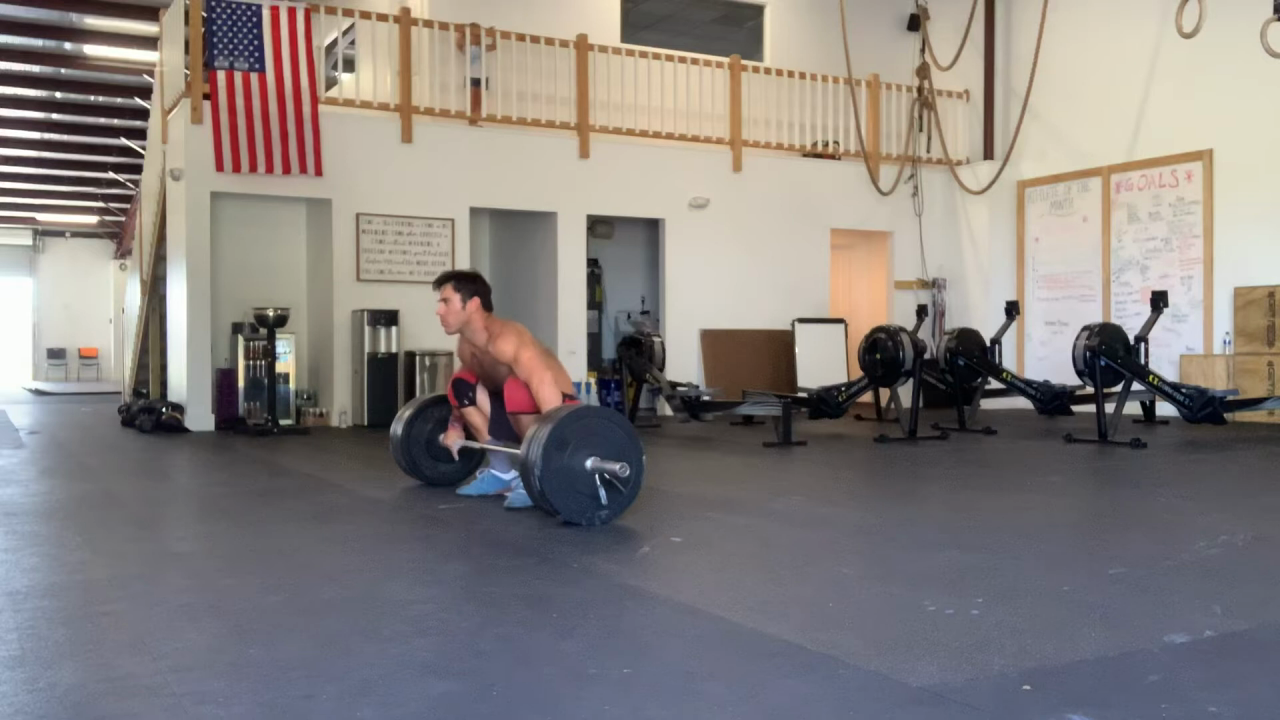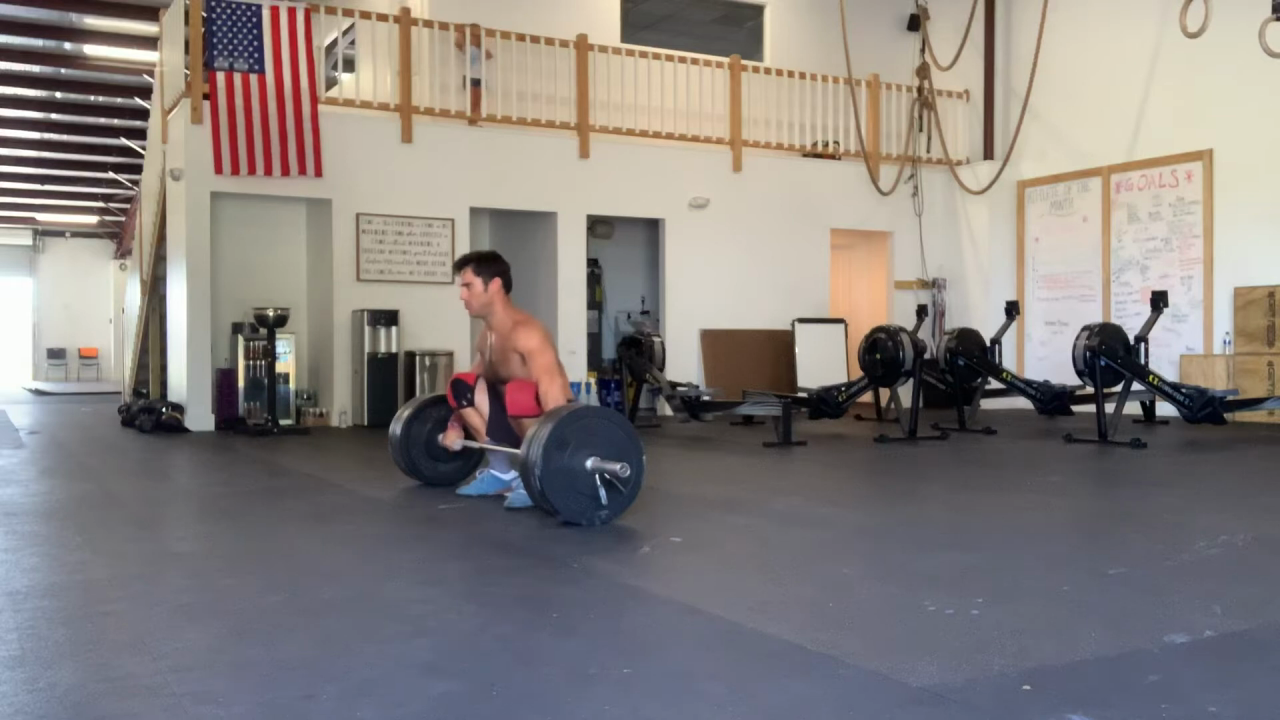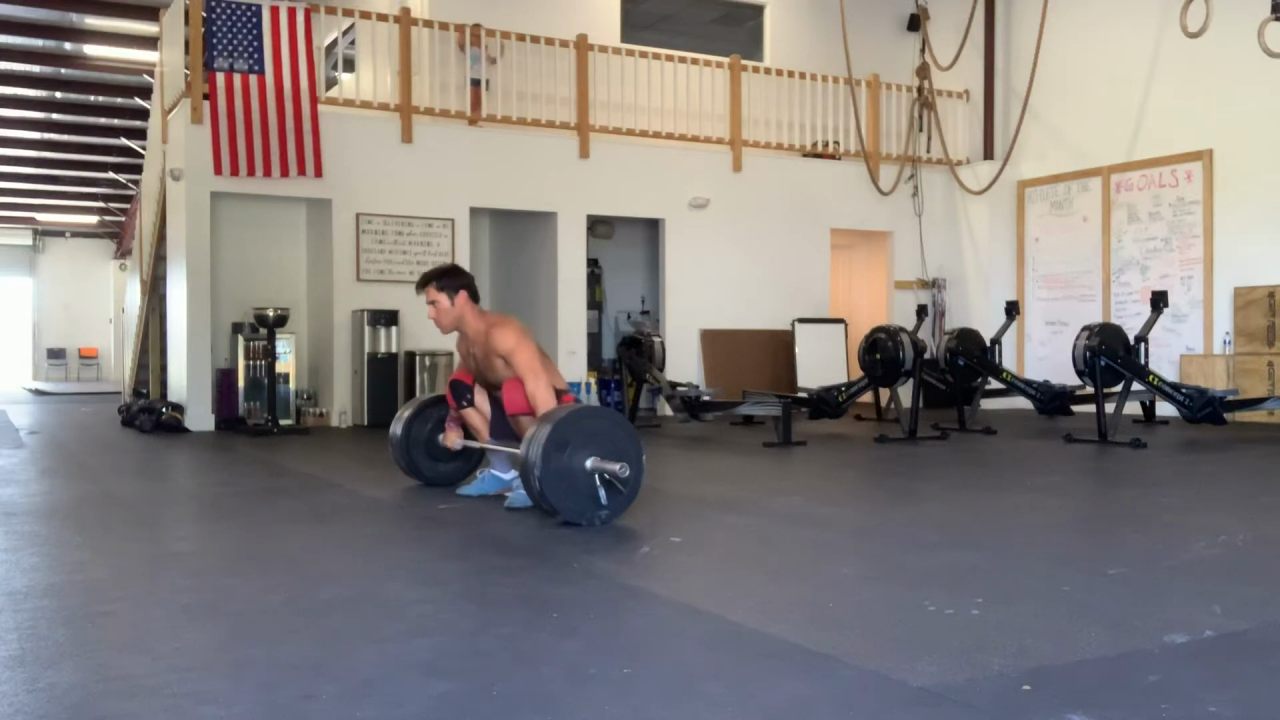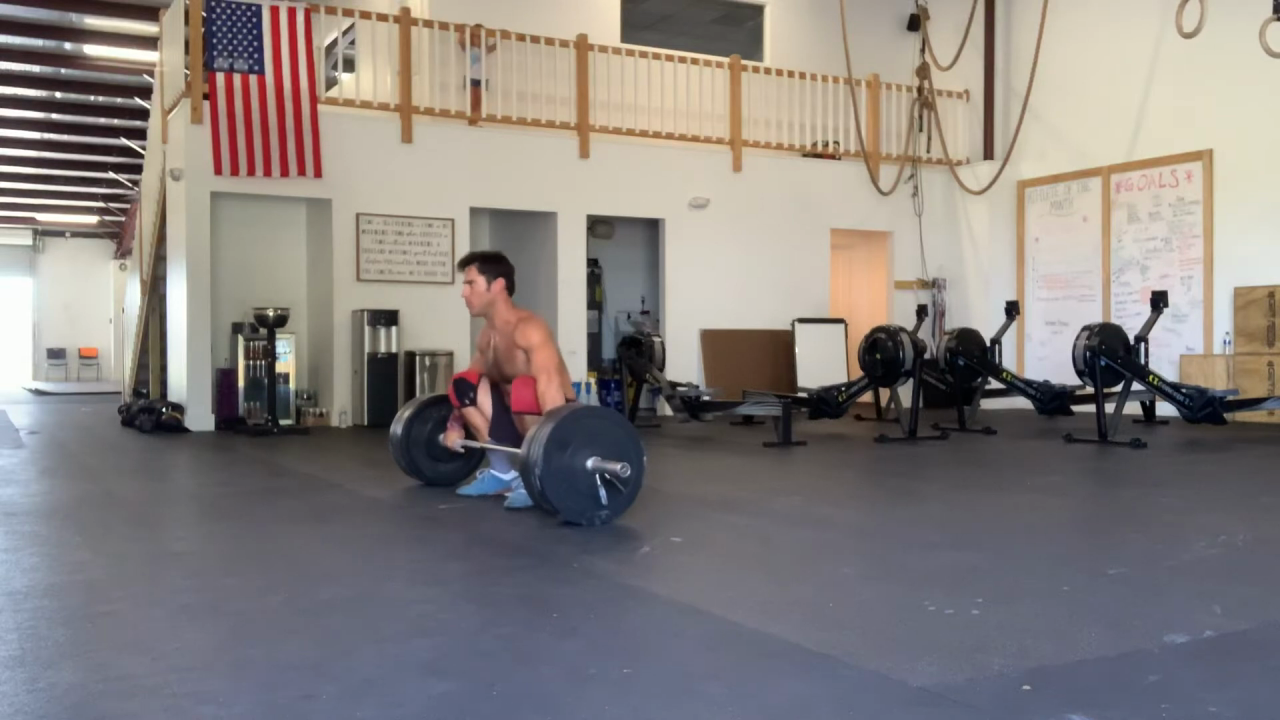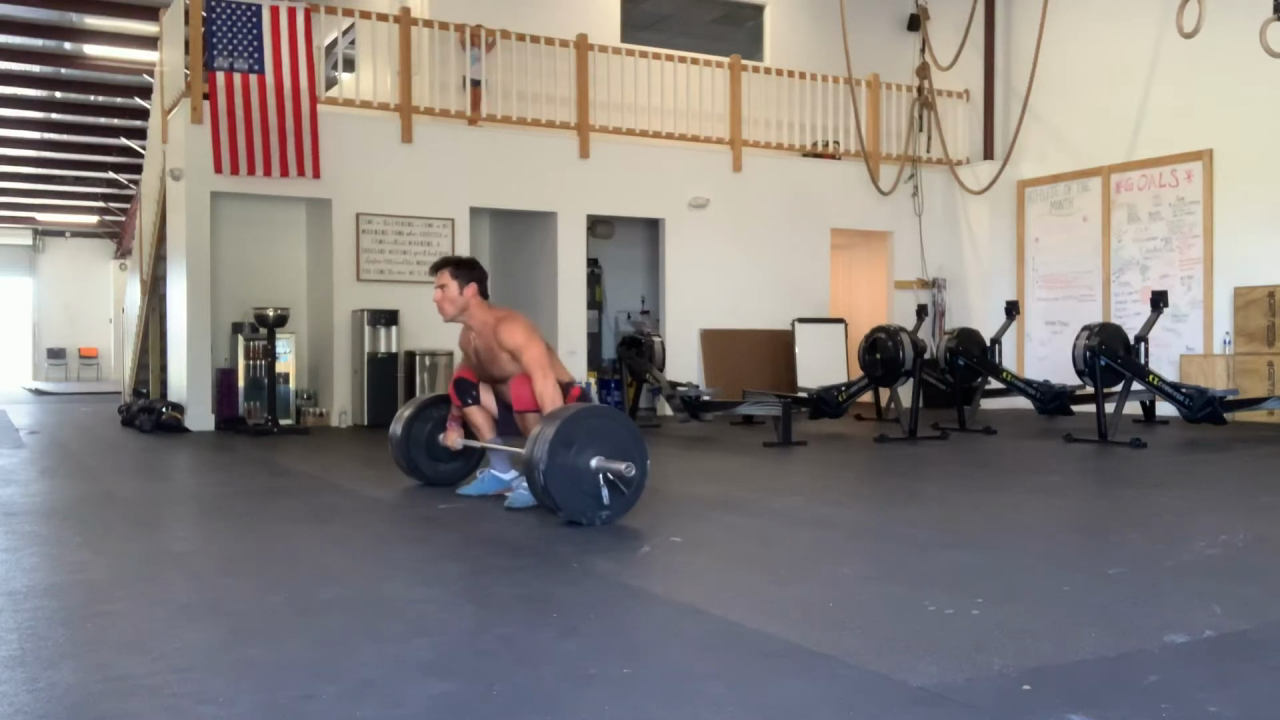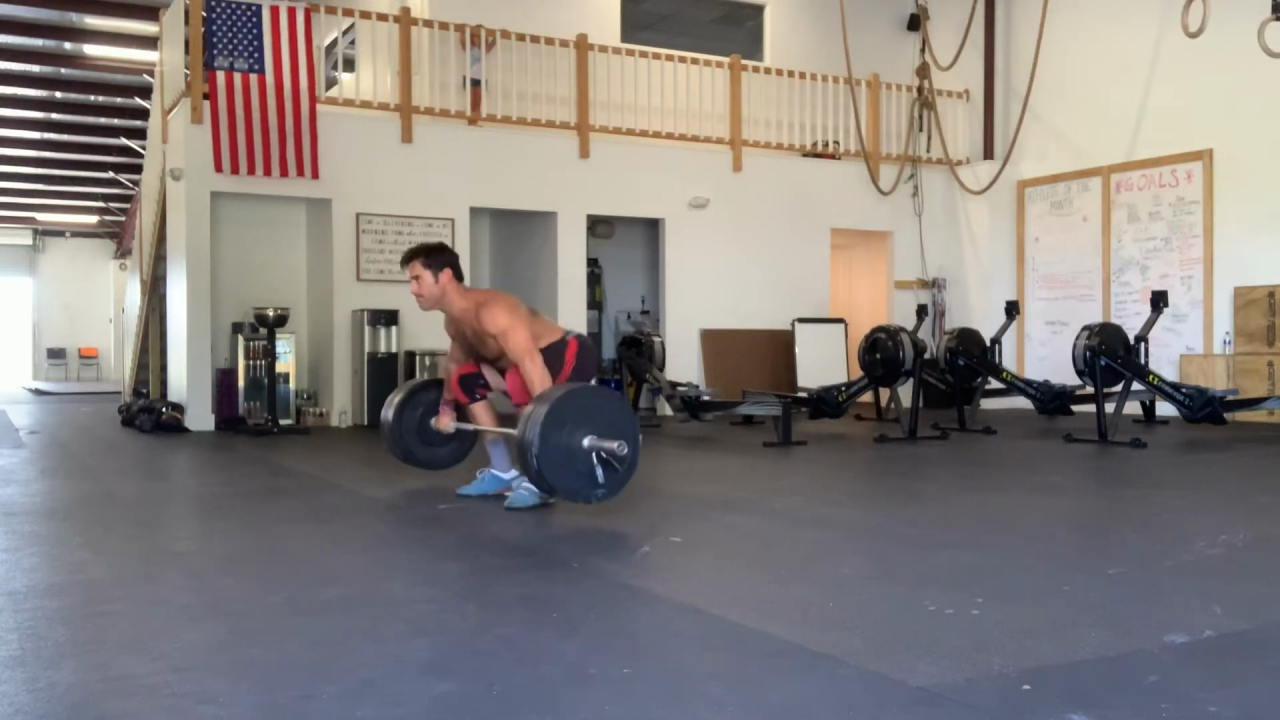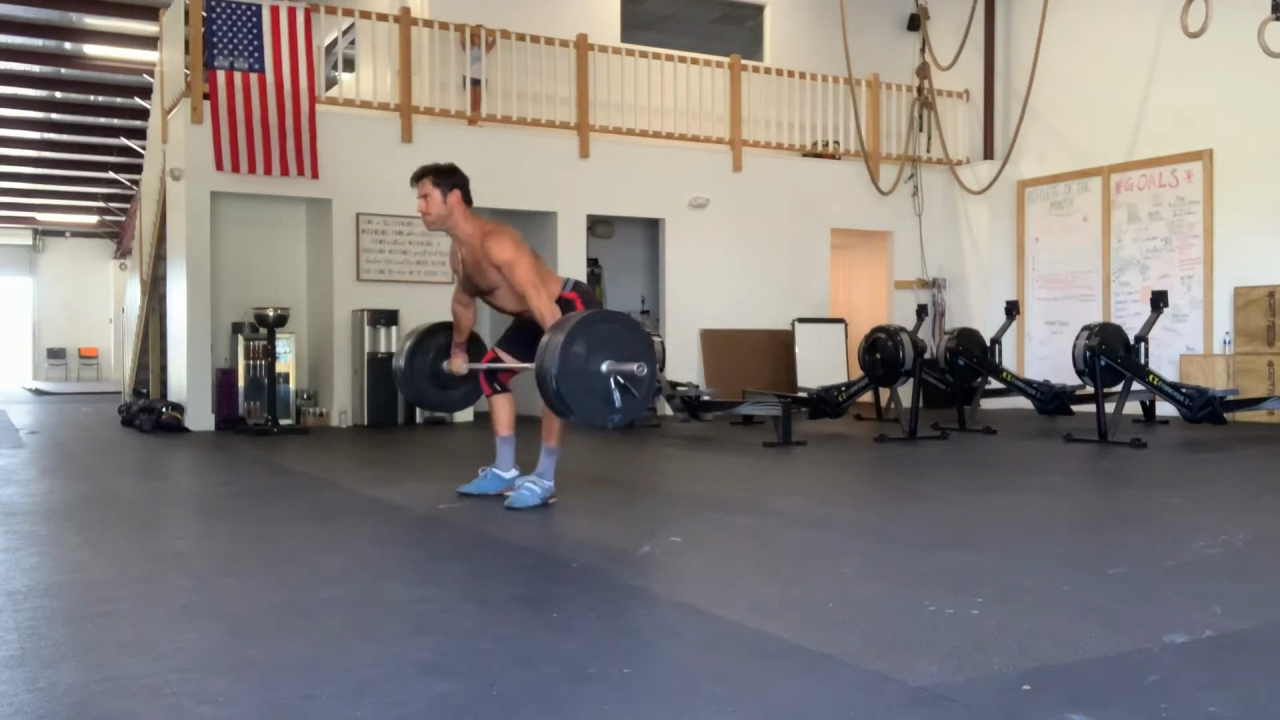
dt=0.7s
person 1, frame 1
left shoulder: (503, 338)
right shoulder: (466, 346)
left elbow: (543, 381)
right elbow: (468, 381)
right wrist: (455, 424)
right hip: (522, 416)
left knee: (517, 388)
right knee: (461, 385)
right ankle: (502, 472)
person 1, frame 2
left shoulder: (525, 330)
right shoulder: (487, 335)
left elbow: (552, 385)
right elbow: (476, 381)
right wrist: (456, 424)
right hip: (520, 421)
left knee: (518, 393)
right knee: (461, 386)
right ankle: (503, 473)
person 1, frame 3
left shoulder: (501, 332)
right shoulder: (465, 341)
left elbow: (539, 384)
right elbow: (465, 381)
right wrist: (453, 425)
left knee: (514, 391)
right knee: (459, 386)
right ankle: (503, 473)
person 1, frame 4
left shoulder: (528, 328)
right shoulder: (488, 334)
left elbow: (549, 384)
right elbow: (473, 379)
right wrist: (456, 424)
right hip: (523, 420)
left knee: (523, 390)
right knee: (464, 385)
right ankle: (503, 473)
person 1, frame 5
left shoulder: (507, 326)
right shoulder: (468, 335)
left elbow: (544, 379)
right elbow: (465, 378)
right wrist: (454, 424)
left knee: (522, 387)
right knee: (463, 386)
right ankle: (503, 472)
person 1, frame 6
left shoulder: (490, 310)
right shoulder: (454, 319)
left elbow: (531, 363)
right elbow: (457, 362)
right wrist: (446, 408)
left hip: (572, 353)
right hip: (544, 353)
left knee: (520, 383)
right knee: (465, 381)
right ankle: (503, 473)
person 1, frame 7
left shoulder: (495, 240)
right shoulder: (457, 252)
left elbow: (537, 295)
right elbow: (463, 302)
right wrist: (458, 349)
left hip: (570, 306)
right hip: (531, 316)
right knee: (493, 373)
left ankle: (543, 481)
right ankle: (504, 472)
